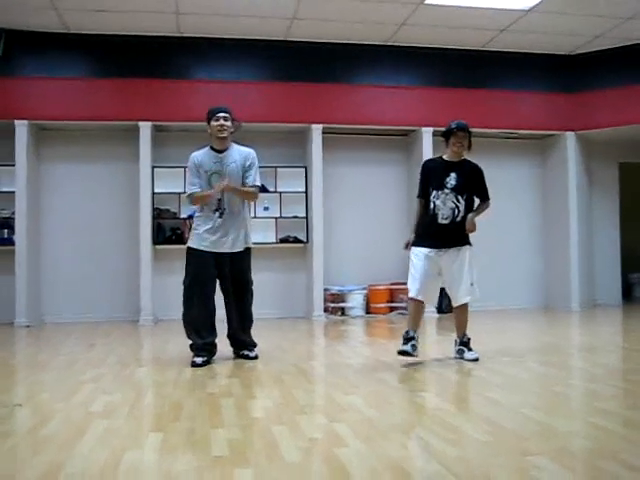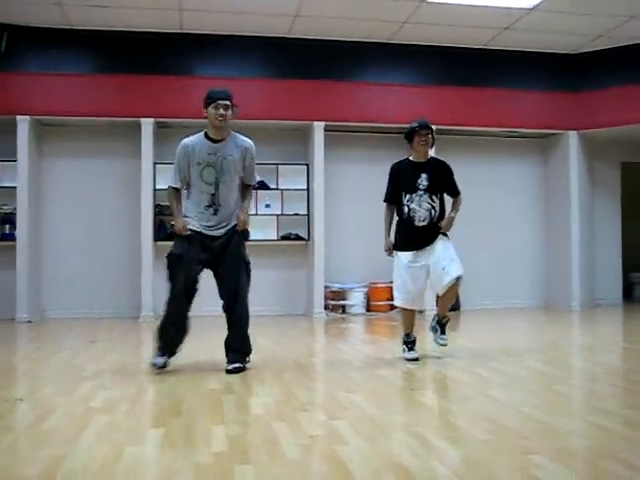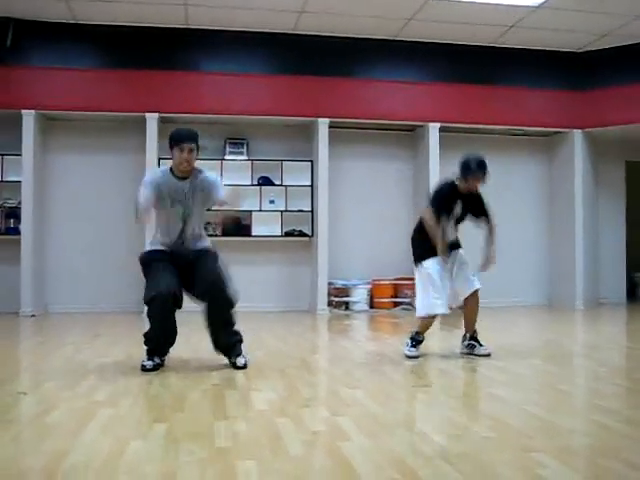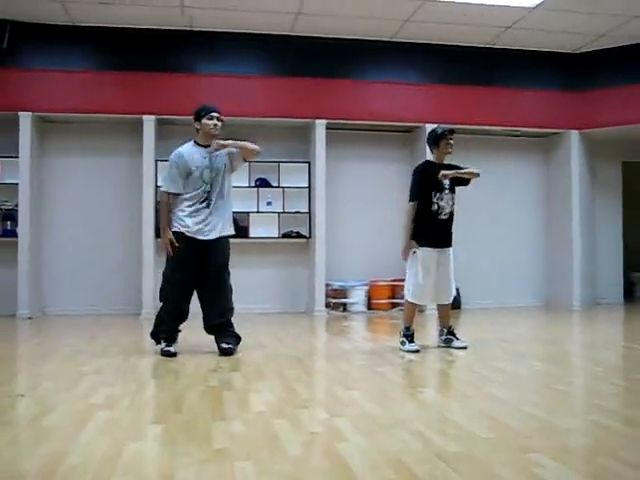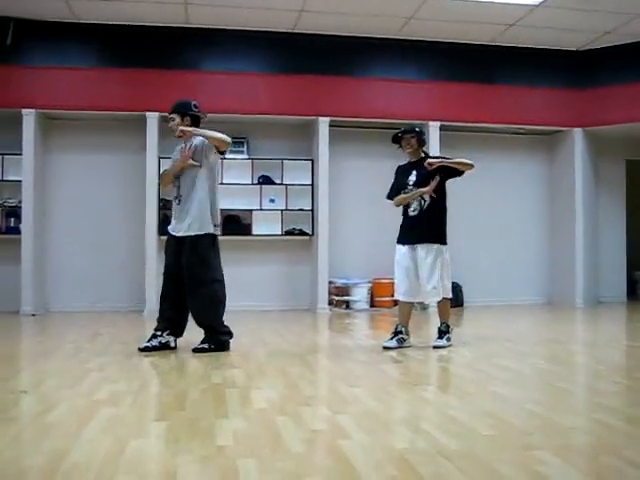
dt=1s
person 1, frame 1
left shoulder: (247, 155)
right shoulder: (196, 159)
left elbow: (253, 192)
right elbow: (193, 197)
left wrist: (232, 188)
right wrist: (215, 191)
left hip: (237, 240)
right hip: (202, 241)
left knee: (240, 294)
right knee: (198, 295)
left ankle: (243, 344)
right ankle: (203, 348)
person 1, frame 2
left shoulder: (245, 147)
right shoulder: (188, 146)
right elbow: (176, 187)
left wrist: (245, 209)
right wrist: (178, 216)
left hip: (230, 232)
right hip: (193, 230)
left knee: (236, 295)
right knee: (181, 288)
left ankle: (238, 354)
right ankle: (166, 347)
person 1, frame 3
left shoulder: (206, 180)
right shoulder: (155, 179)
left elbow: (224, 202)
right elbow: (143, 208)
left wrist: (225, 209)
right wrist: (144, 210)
left hip: (197, 249)
right hip: (162, 251)
left knee: (218, 293)
right knee: (161, 296)
left ankle: (230, 346)
right ankle: (156, 352)
person 1, frame 4
left shoulder: (229, 151)
right shoulder: (182, 154)
left elbow: (254, 151)
right elbow: (167, 195)
left wrist: (226, 144)
right wrist: (165, 230)
left hip: (218, 233)
right hip: (185, 233)
left knee: (218, 288)
right knee: (176, 289)
left ankle: (225, 336)
right ankle: (166, 336)
person 1, frame 5
left shoulder: (207, 146)
right shoulder: (180, 149)
left elbow: (225, 141)
right elbow: (165, 180)
left wrist: (190, 132)
right wrist: (178, 165)
left hip: (201, 229)
right hip: (177, 229)
left knee: (205, 284)
right knee: (173, 282)
left ankle: (217, 335)
right ankle: (166, 332)
person 2, frame 1
left shoulder: (473, 170)
right shoulder: (429, 166)
left elbow: (485, 201)
right elbow: (422, 201)
left wrist: (473, 215)
right wrist: (414, 232)
left hip: (458, 242)
right hip: (426, 240)
left knee: (461, 295)
right knee: (417, 291)
left ankle: (462, 343)
right ankle: (410, 339)
person 2, frame 2
left shoulder: (441, 167)
right shoulder: (398, 169)
left elbow: (457, 195)
right elbow: (390, 205)
left wrist: (452, 216)
right wrist: (387, 236)
left hip: (436, 237)
right hip: (406, 242)
left knee: (453, 279)
right knee: (406, 296)
left ankle: (439, 321)
right ankle: (409, 341)
person 2, frame 3
left shoulder: (474, 197)
right shoulder: (444, 191)
left elbow: (487, 222)
right elbow: (428, 216)
left wrist: (489, 249)
right wrist: (439, 243)
left hip: (451, 249)
right hip: (427, 251)
left knee: (471, 291)
right knee: (435, 306)
left ankle: (470, 340)
right ankle: (415, 340)
person 2, frame 4
left shoulder: (450, 170)
right shoulder: (423, 169)
left elbow: (475, 174)
right elbow: (412, 204)
left wrist: (454, 173)
right wrist: (408, 238)
left hip: (444, 242)
right hip: (422, 242)
left knee: (445, 290)
right knee: (415, 290)
left ankle: (446, 333)
right ankle: (407, 335)
person 2, frame 5
left shoulder: (436, 163)
right shoulder: (401, 170)
left elbow: (469, 165)
right elbow: (396, 201)
left wrist: (441, 162)
right wrist: (422, 191)
left hip: (433, 236)
right hip: (407, 236)
left knee: (439, 285)
right knee: (405, 287)
left ankle: (445, 331)
right ankle: (402, 333)
